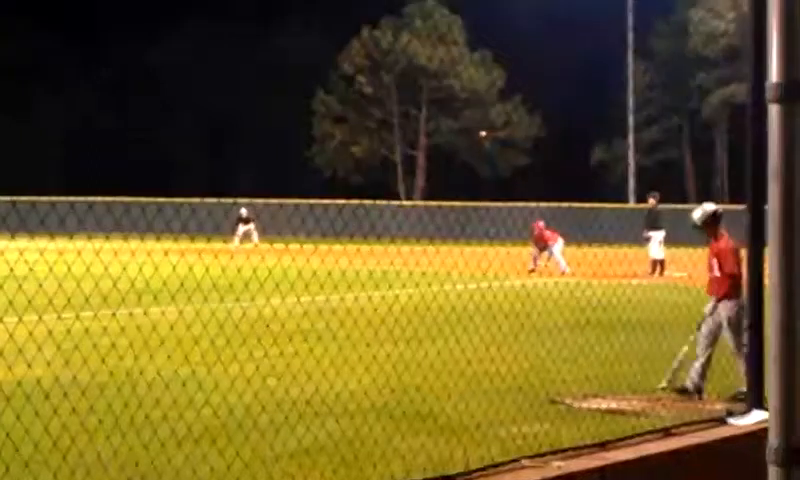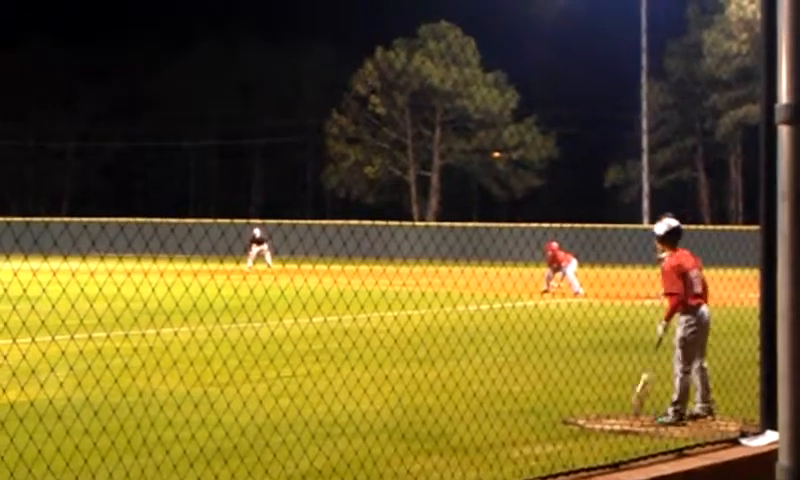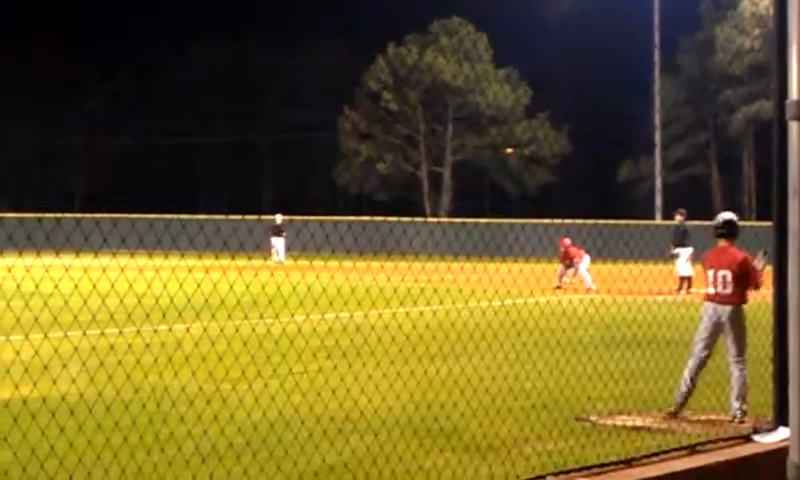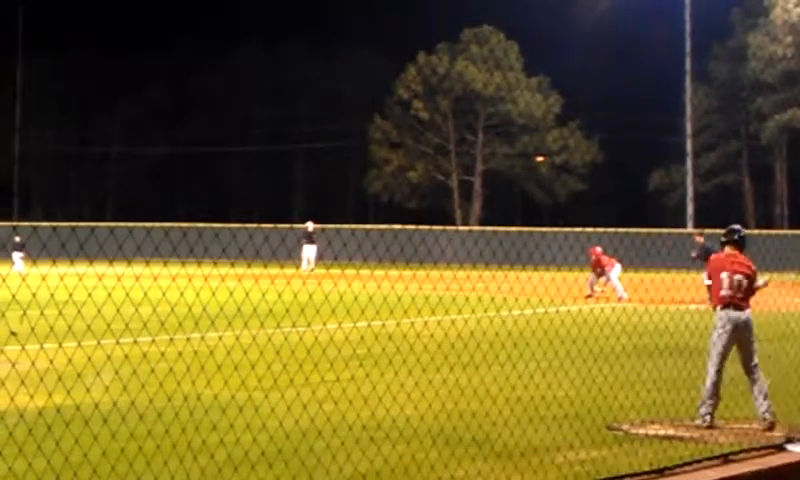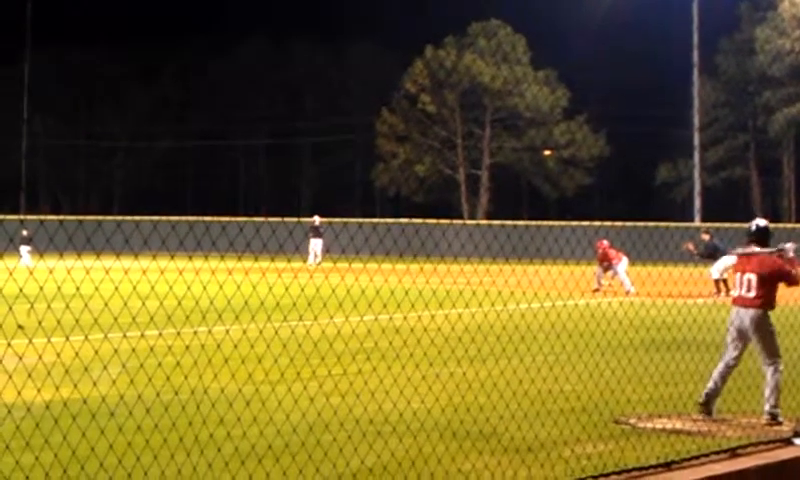
dt=1s
person 1, frame 1
left shoulder: (726, 246)
right shoulder: (714, 243)
left elbow: (732, 279)
left wrist: (715, 301)
left hip: (729, 302)
right hip: (718, 301)
left knee: (738, 346)
right knee: (704, 341)
right ankle: (694, 384)
person 1, frame 2
left shoulder: (671, 264)
right shoulder: (690, 257)
left elbow: (677, 297)
right elbow: (704, 286)
left wrist: (665, 321)
left hip: (689, 316)
right hip: (703, 312)
left knee: (683, 366)
right knee: (698, 362)
left ankle: (677, 413)
right ankle: (704, 406)
person 1, frame 3
left shoulder: (708, 256)
right shoulder: (742, 258)
right elbow: (756, 284)
right wrist: (758, 267)
left hip: (711, 309)
right hip: (733, 311)
left knee: (698, 357)
right knee: (738, 362)
left ankle: (681, 400)
right ankle: (738, 411)
person 1, frame 4
left shoulder: (715, 260)
right shoulder: (750, 267)
right elbow: (749, 291)
left hip: (724, 316)
right hip: (744, 317)
left knee: (714, 368)
right knee: (752, 368)
left ankle: (706, 416)
right ankle: (766, 414)
person 1, frame 5
left shoulder: (740, 260)
right shoulder: (771, 262)
left wrist: (778, 257)
left hip: (737, 314)
right hip: (758, 316)
left knee: (728, 360)
right knee: (772, 364)
left ankle: (707, 398)
right ankle: (771, 413)
